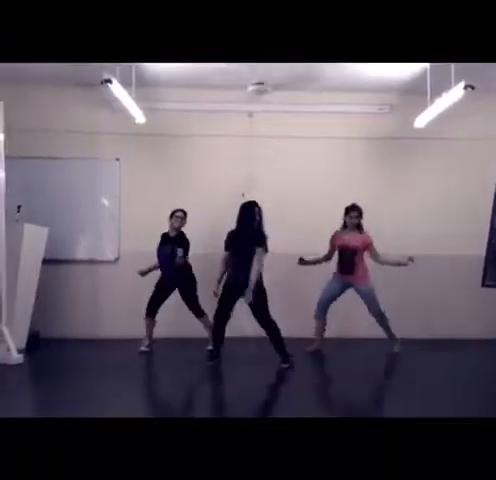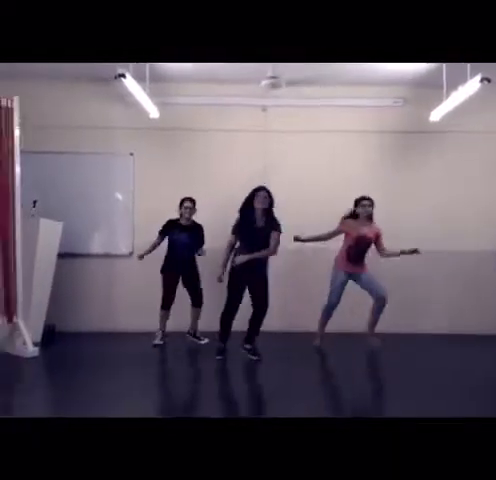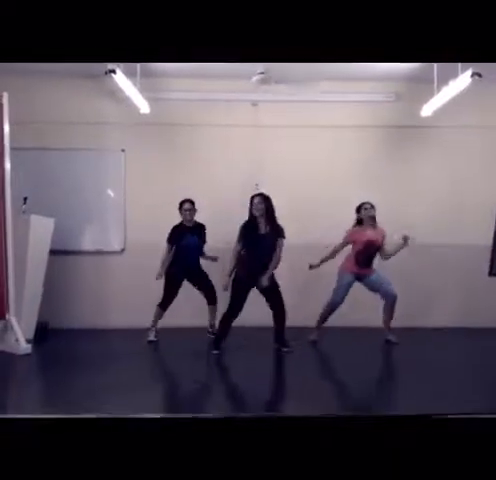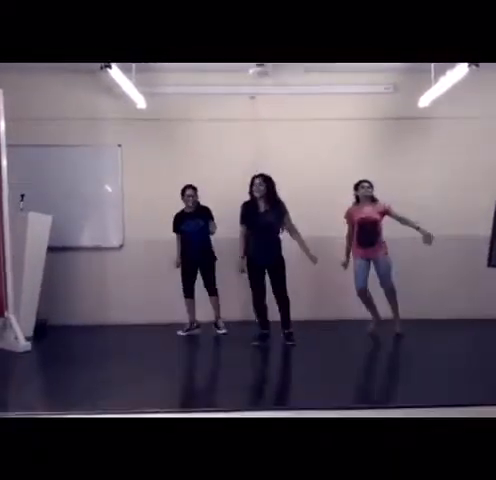
dt=0.3s
person 1, frame 1
left shoulder: (259, 237)
right shoulder: (232, 236)
left elbow: (257, 264)
right elbow: (226, 261)
left wrist: (250, 289)
right wrist: (218, 283)
left hip: (253, 283)
right hip: (233, 282)
left knee: (265, 319)
right knee: (219, 317)
left ankle: (283, 354)
right ankle: (216, 350)
person 1, frame 2
left shoulder: (273, 224)
right shoulder: (242, 221)
left elbow: (272, 249)
right elbow: (230, 245)
left wrist: (248, 257)
right wrist: (222, 268)
left hip: (258, 270)
right hip: (238, 269)
left knee: (260, 307)
right knee: (231, 306)
left ankle: (249, 343)
right ankle: (221, 344)
person 1, frame 3
left shoulder: (277, 230)
right shoulder: (247, 227)
left elbow: (277, 256)
right elbow: (237, 252)
left wrist: (267, 275)
right wrist: (229, 275)
left hip: (265, 274)
right hip: (243, 274)
left knee: (279, 307)
right knee: (233, 309)
left ankle: (279, 340)
right ankle: (218, 340)
person 1, frame 4
left shoulder: (278, 207)
right shoulder: (247, 208)
left elbow: (292, 231)
right elbow: (243, 234)
left wrist: (307, 251)
right wrist: (242, 257)
left hip: (274, 256)
right hip: (254, 257)
left knee: (280, 293)
right knee: (258, 294)
left ankle: (287, 331)
right ankle: (264, 331)
person 2, frame 1
left shoulder: (364, 238)
right shoulder: (336, 236)
left elbow: (377, 258)
right elbow: (328, 257)
left wrist: (400, 262)
right wrist: (308, 262)
left hip: (360, 279)
right hip: (340, 278)
left knee: (376, 311)
right knee: (322, 303)
left ankle: (393, 340)
right ankle: (318, 341)
person 2, frame 2
left shoulder: (375, 230)
right shoulder: (349, 224)
left elbow: (383, 253)
right elbow: (329, 235)
left wrist: (403, 252)
right wrist: (305, 239)
left hip: (360, 270)
right hip: (342, 268)
left knee: (381, 297)
right knee: (333, 302)
left ankle: (371, 332)
right ankle: (319, 334)
person 2, frame 3
left shoulder: (381, 232)
right shoulder: (356, 231)
left elbow: (385, 255)
right elbow: (339, 248)
left wrist: (402, 245)
right wrist: (319, 263)
left hip: (368, 272)
right hip: (349, 270)
left knee: (391, 295)
right knee: (335, 301)
left ankle: (388, 331)
right ankle: (317, 329)
person 2, frame 4
left shoulder: (380, 208)
right shoulder: (351, 212)
left elbow: (401, 219)
right elbow: (350, 235)
left wrist: (422, 231)
right wrist: (347, 257)
left hip: (379, 253)
right hip: (360, 255)
left knee: (387, 286)
right knee: (360, 288)
left ankle: (397, 320)
right ankle: (375, 317)
person 3, frame 1
left shoulder: (182, 240)
right shoulder: (164, 237)
left elbow: (180, 263)
left wrist: (181, 258)
right wrist: (148, 270)
left hip: (184, 279)
right hip: (167, 278)
left knee: (195, 309)
right knee: (151, 307)
right ankle: (147, 340)
person 3, frame 2
left shoulder: (198, 229)
right shoulder: (171, 224)
left elbow: (199, 250)
right elbow: (158, 241)
left wrist: (200, 252)
right wrist: (145, 253)
left hip: (189, 267)
right hip: (171, 267)
left knee: (198, 297)
right knee: (167, 300)
left ankle: (193, 331)
right ankle: (161, 332)
person 3, frame 3
left shoulder: (201, 228)
right shoulder: (177, 230)
right elbow: (168, 250)
left wrist: (209, 257)
right wrist: (162, 268)
left hip: (195, 269)
right hip: (176, 269)
left knee: (211, 294)
right knee: (167, 300)
left ankle: (211, 328)
right ankle: (153, 328)
person 3, frame 4
left shoulder: (204, 211)
right shoulder: (179, 217)
left elbow: (212, 232)
right elbow: (179, 239)
left wrist: (212, 226)
right wrist: (178, 256)
left hip: (205, 254)
right hip: (188, 256)
left knee: (210, 286)
right knee: (188, 288)
left ankle: (218, 321)
right ankle: (193, 324)
